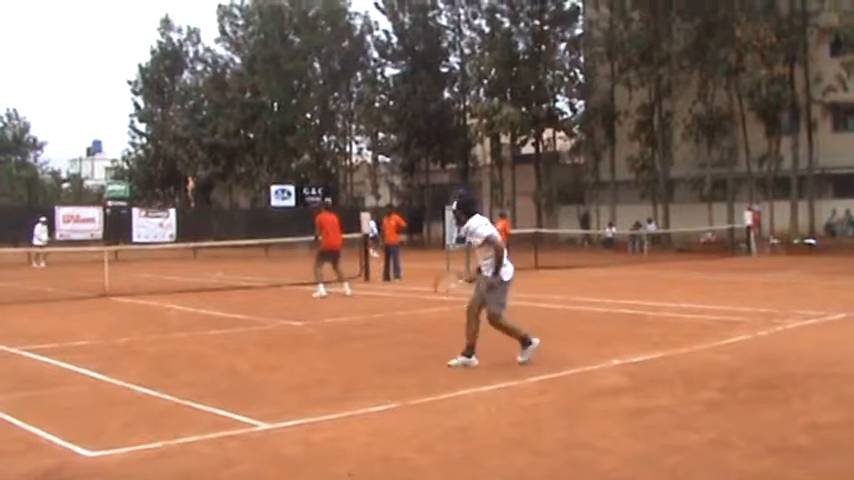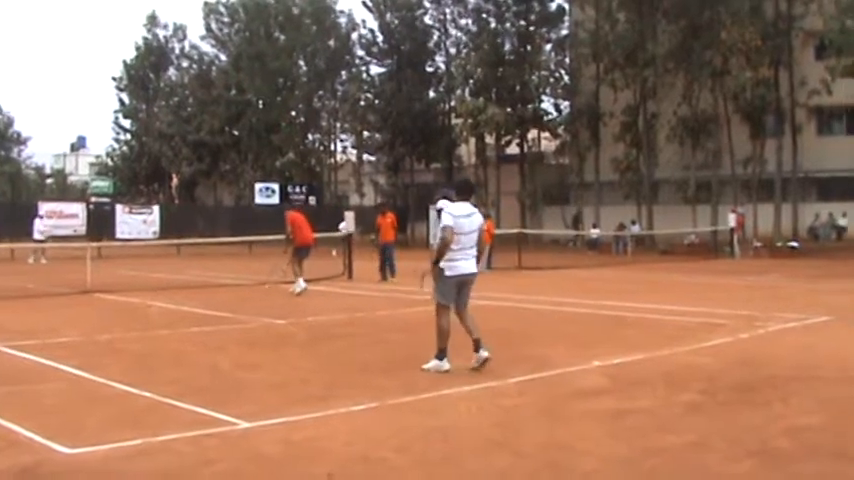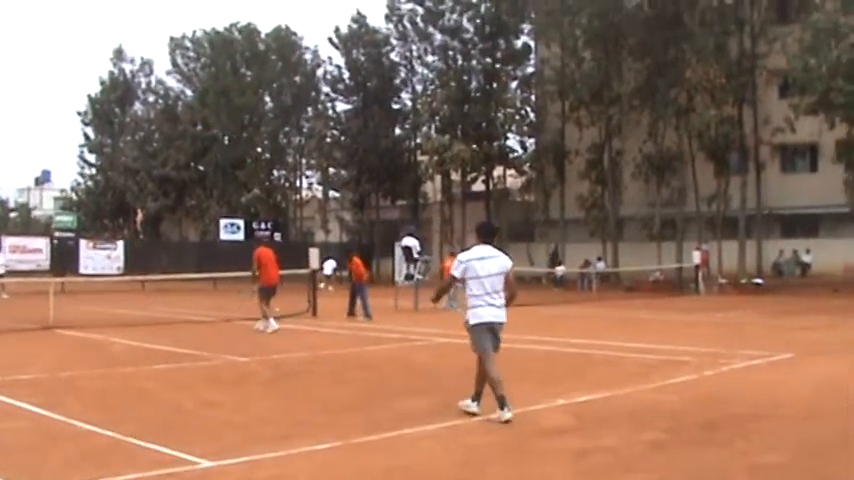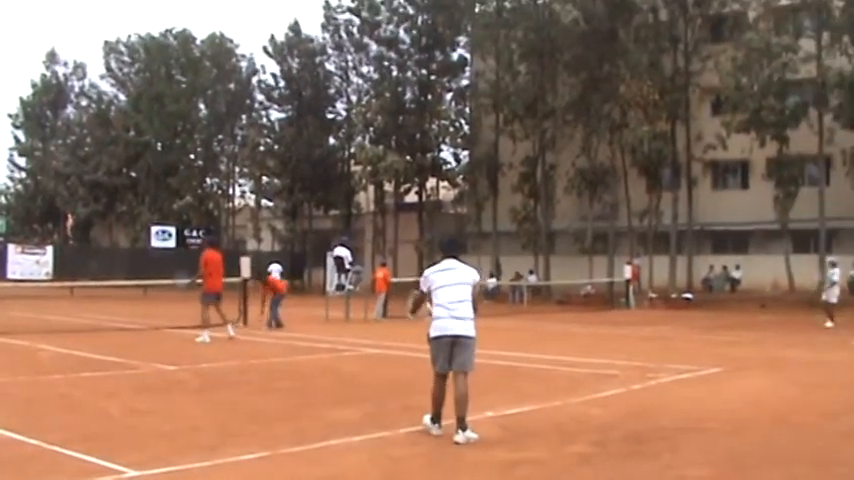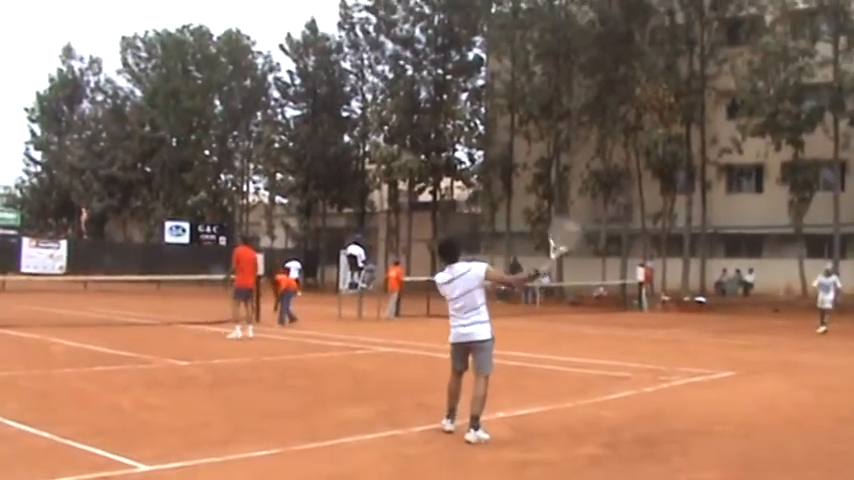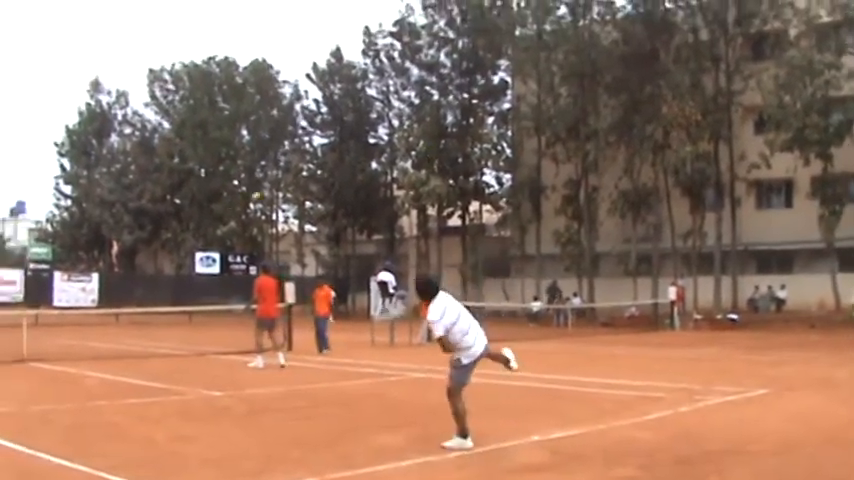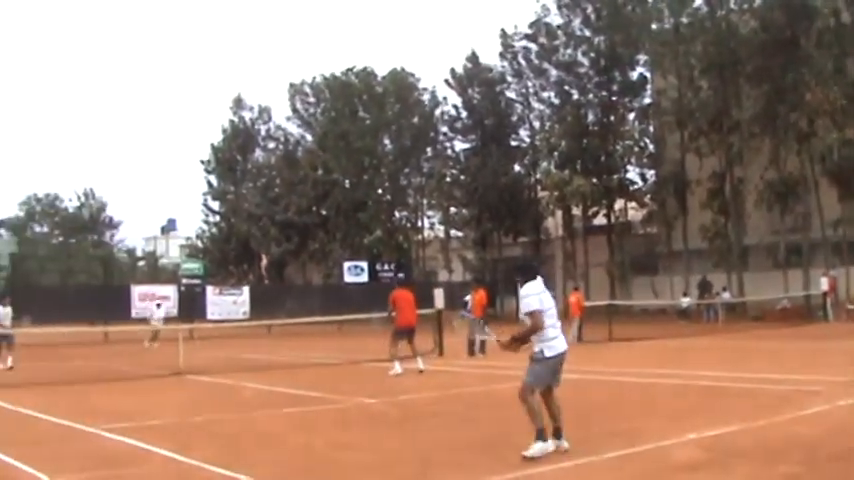
dt=0.7s
person 1, frame 1
left shoulder: (475, 227)
right shoulder: (477, 223)
left elbow: (499, 247)
left wrist: (495, 275)
right wrist: (477, 273)
left hip: (498, 277)
right hip: (488, 274)
left knee: (494, 318)
right knee: (472, 311)
left ankle: (528, 342)
right ankle: (468, 355)
person 1, frame 2
left shoulder: (449, 212)
right shoulder: (477, 215)
left elbow: (446, 240)
right elbow: (481, 246)
left wrist: (434, 262)
left hip: (449, 269)
right hip: (469, 269)
left knee: (442, 312)
right knee: (463, 311)
left ankle: (441, 359)
right ankle: (480, 350)
person 1, frame 3
left shoulder: (464, 258)
right shoulder: (503, 258)
left elbow: (446, 285)
right elbow: (512, 292)
left wrist: (435, 298)
left hip: (478, 317)
right hip: (498, 316)
left knee: (488, 362)
right knee: (485, 358)
left ankle: (504, 407)
right ankle: (474, 401)
person 1, frame 4
left shoulder: (430, 273)
right shoulder: (471, 273)
left elbow: (419, 301)
left wrist: (412, 312)
left hip: (440, 329)
right hip: (465, 330)
left knee: (440, 377)
right knee: (461, 378)
left ankle: (435, 422)
right ankle: (461, 429)
person 1, frame 5
left shoulder: (440, 279)
right shoulder: (477, 269)
right elbow: (510, 281)
right wrist: (532, 275)
left hip: (458, 334)
right hip: (481, 333)
left knee: (456, 374)
right knee: (481, 378)
left ankle: (449, 419)
right ankle: (474, 428)
person 1, frame 6
left shoulder: (433, 317)
right shoulder: (443, 296)
left elbow: (448, 348)
left wrist: (449, 348)
left hip: (466, 354)
right hip: (480, 339)
left knee: (453, 393)
right knee: (484, 352)
left ankle: (463, 437)
right ankle: (506, 358)
person 1, frame 7
left shoulder: (528, 292)
right shoulder: (540, 290)
left elbow: (537, 324)
left wrist: (514, 339)
right wrist: (519, 341)
left hip: (547, 351)
right hip: (557, 348)
left knee: (526, 393)
right knee: (547, 393)
left ankle: (542, 440)
right ankle: (558, 438)
